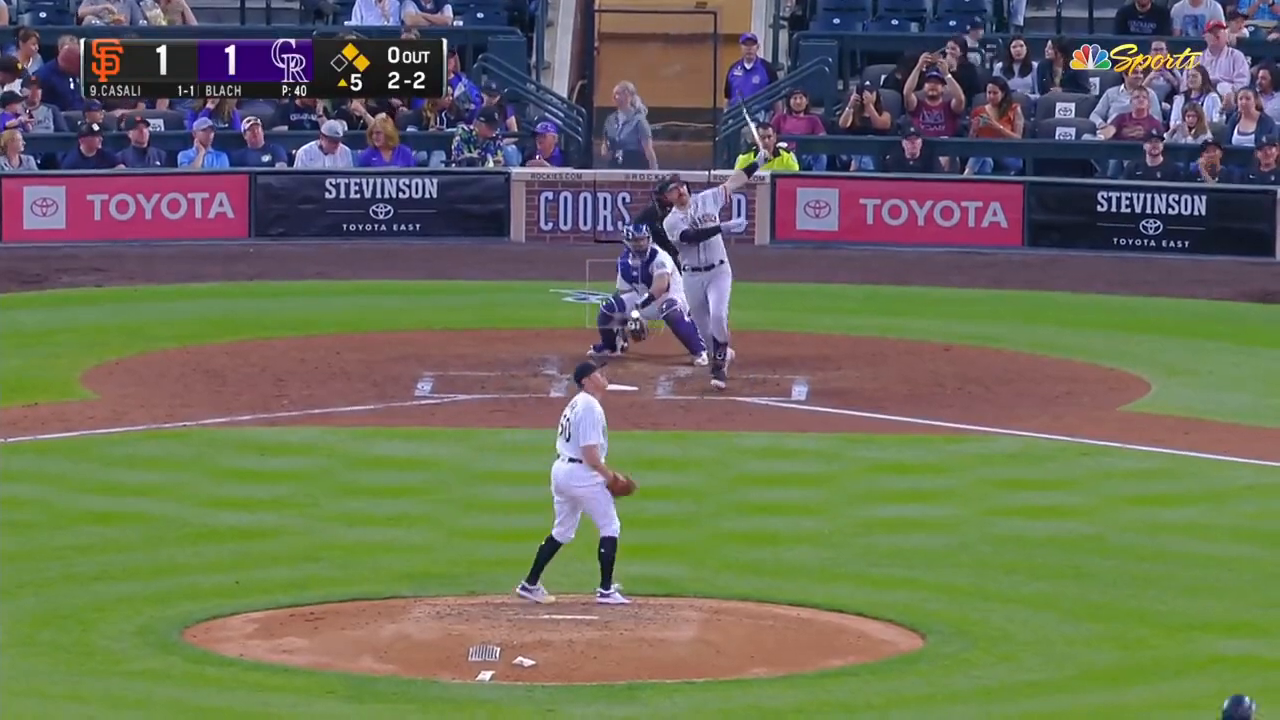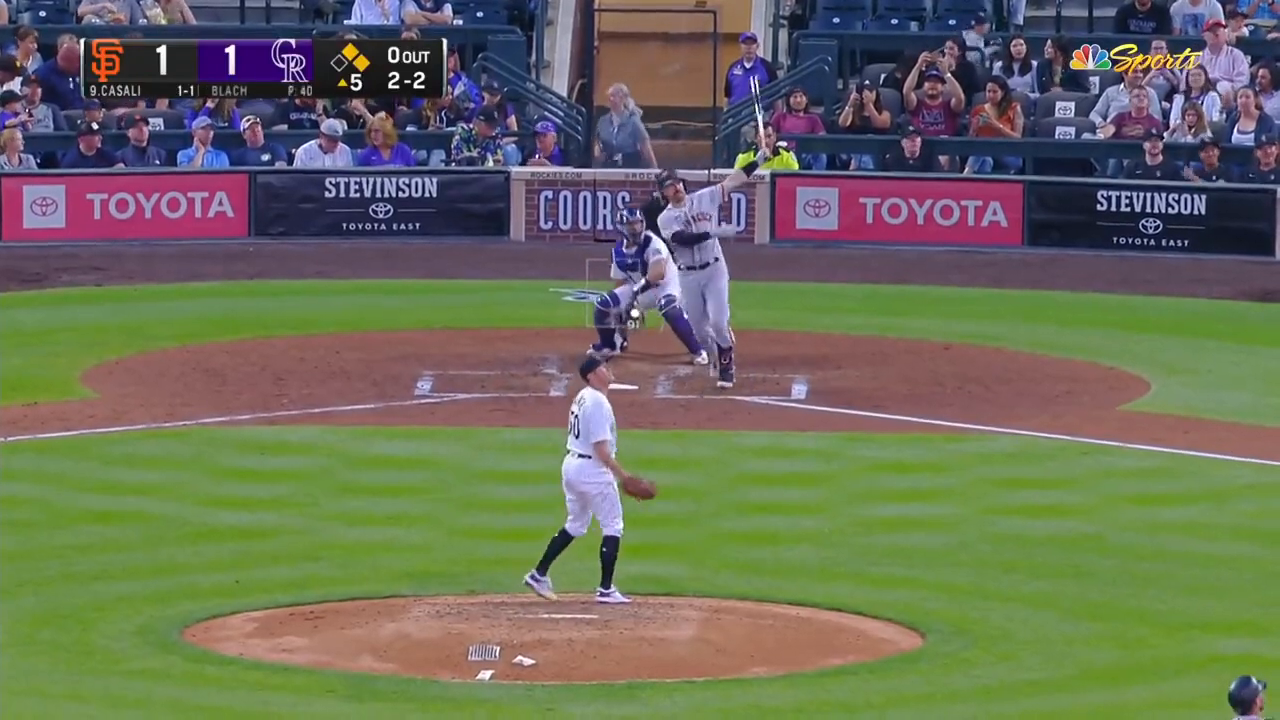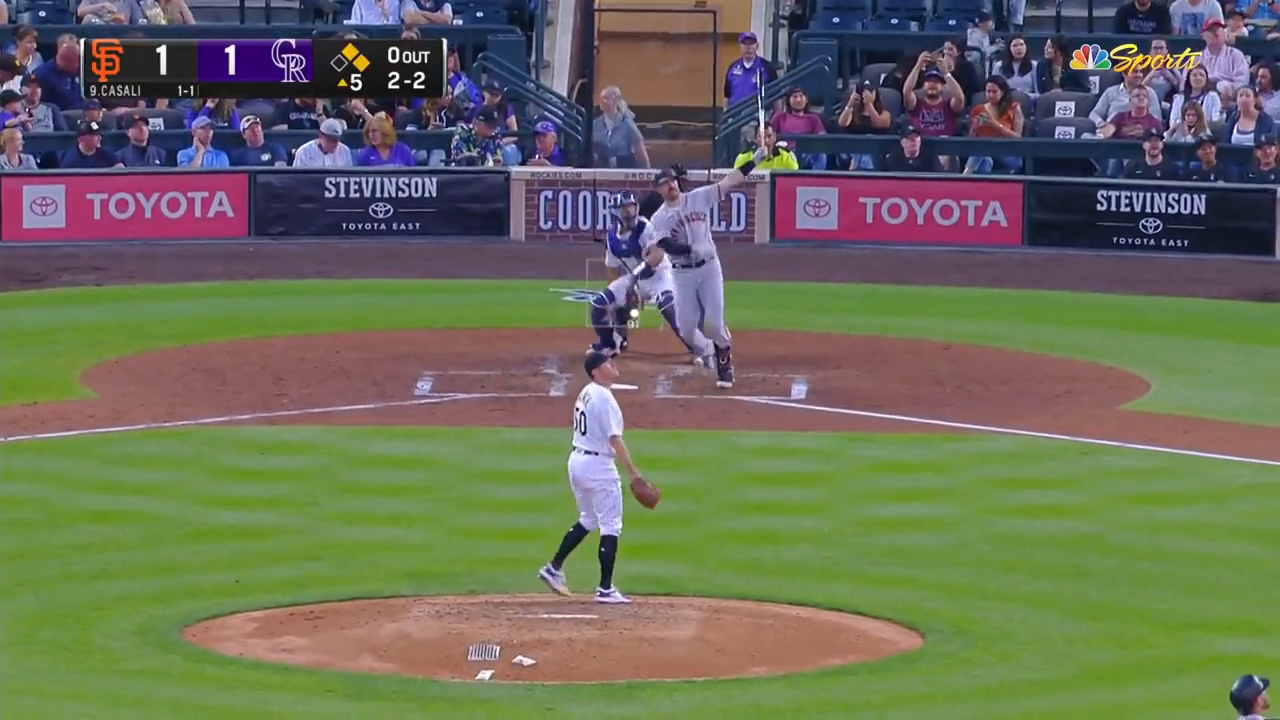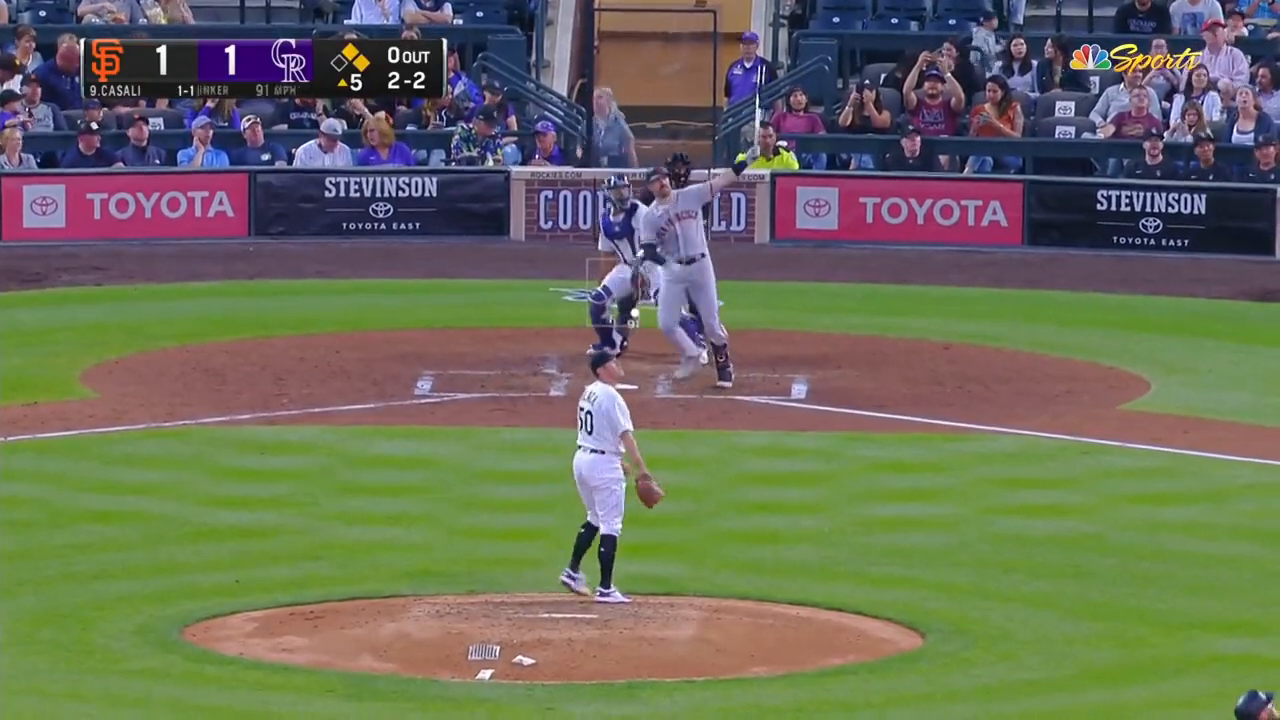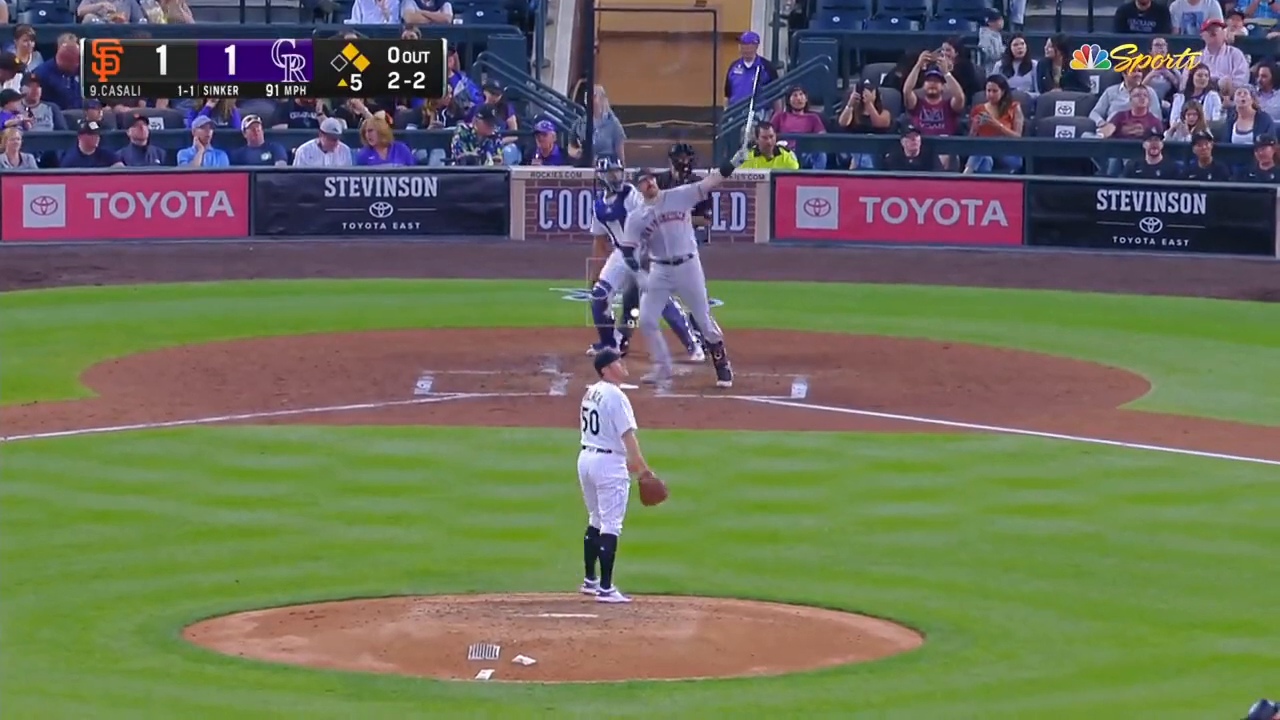
dt=0.1s
person 1, frame 1
left shoulder: (577, 402)
right shoulder: (590, 407)
right elbow: (590, 453)
left wrist: (601, 470)
right wrist: (609, 474)
left hip: (561, 469)
right hip: (581, 474)
left knee: (562, 531)
right knee: (610, 528)
left ankle: (530, 584)
right ankle: (605, 590)
person 1, frame 2
left shoulder: (583, 397)
right shoulder: (598, 403)
right elbow: (601, 447)
left wrist: (611, 469)
right wrist: (620, 473)
left hip: (571, 465)
right hip: (592, 470)
left knee: (575, 525)
right knee: (612, 527)
left ankle: (539, 574)
right ankle: (606, 589)
person 1, frame 3
left shoulder: (587, 393)
right shoulder: (604, 398)
right elbow: (615, 441)
right wrist: (634, 471)
left hip: (577, 461)
right hip: (597, 465)
left knee: (587, 520)
right knee: (611, 526)
left ankle: (553, 567)
right ankle: (605, 589)
person 1, frame 4
left shoulder: (588, 392)
right shoulder: (610, 396)
right elbow: (625, 436)
left wrist: (619, 461)
right wrist: (641, 468)
left hip: (581, 459)
right hip: (603, 464)
left knee: (595, 519)
right knee: (610, 526)
left ankle: (573, 572)
right ankle: (605, 589)
person 1, frame 5
left shoulder: (591, 392)
right shoulder: (615, 396)
right elbow: (628, 435)
left wrist: (625, 459)
right wrist: (643, 466)
left hip: (585, 459)
right hip: (608, 463)
left knee: (597, 521)
right knee: (611, 526)
left ankle: (590, 580)
right ankle: (605, 588)
person 2, frame 1
left shoulder: (708, 199)
right shoulder: (671, 221)
left elbow: (734, 182)
right elbow: (691, 237)
left wrist: (757, 162)
right wrist: (723, 227)
left hip: (719, 271)
right hip: (693, 276)
left knee: (718, 316)
right knee: (704, 326)
left ankle: (719, 367)
right ankle: (723, 355)
person 2, frame 2
left shoulder: (704, 198)
right shoulder: (665, 219)
left elbow: (732, 181)
right elbow: (681, 240)
left wrist: (757, 161)
right wrist: (713, 233)
left hip: (714, 269)
right hip: (688, 275)
left knee: (719, 321)
right knee: (700, 327)
left ankle: (727, 366)
right ankle: (720, 355)
person 2, frame 3
left shoulder: (699, 197)
right shoulder: (659, 218)
left elbow: (729, 181)
right elbow: (666, 246)
left wrist: (754, 161)
right wrist: (693, 248)
left hip: (709, 268)
right hip: (682, 274)
left knee: (715, 323)
right knee: (686, 328)
left ankle: (725, 366)
right ankle: (708, 353)
person 2, frame 4
left shoulder: (691, 195)
right shoulder: (649, 216)
left elbow: (722, 180)
right elbow: (647, 249)
left wrist: (747, 160)
right wrist: (664, 265)
left hip: (700, 265)
right hip: (672, 271)
left knee: (710, 320)
right knee: (666, 322)
left ankle: (725, 366)
right ankle: (691, 356)
person 2, frame 5
left shoulder: (679, 195)
right shoulder: (635, 217)
left elbow: (709, 181)
left wrist: (733, 163)
left hip: (688, 266)
right hip: (659, 271)
left knee: (702, 319)
right knee: (646, 320)
left ankle: (722, 365)
right ankle: (662, 367)
person 3, frame 1
left shoulder: (659, 257)
right shoulder: (624, 261)
left elbow: (661, 285)
right elbow: (623, 292)
left wrist: (639, 305)
left hip: (670, 297)
right hip: (644, 301)
left knee: (671, 311)
right knee: (607, 308)
left ankle: (699, 351)
right ankle: (610, 345)
person 3, frame 2
left shoulder: (652, 243)
right shoulder: (618, 250)
left elbow: (659, 272)
right elbow: (620, 282)
left wrist: (636, 291)
right wrist: (617, 306)
left hip: (667, 286)
right hip: (639, 290)
left knee: (670, 307)
right knee: (603, 305)
left ankle: (699, 350)
right ankle: (610, 345)
person 3, frame 3
left shoulder: (646, 228)
right shoulder: (613, 237)
left elbow: (657, 255)
right elbow: (614, 270)
left wrist: (636, 275)
right wrist: (613, 298)
left hip: (661, 277)
right hip: (634, 278)
left knee: (668, 305)
right knee: (599, 303)
left ankle: (699, 348)
right ankle: (609, 344)
person 3, frame 4
left shoulder: (641, 212)
right shoulder: (606, 220)
left elbow: (657, 237)
right elbow: (608, 256)
left wrist: (639, 261)
right wrist: (606, 281)
left hip: (654, 265)
right hip: (628, 266)
left knee: (667, 303)
right knee: (598, 299)
left ankle: (697, 347)
right ankle: (609, 344)
person 3, frame 5
left shoulder: (633, 195)
right shoulder: (599, 205)
right elbow: (600, 240)
left wrist: (633, 251)
right wrist: (598, 271)
right hip: (621, 255)
right knee: (598, 295)
left ankle: (693, 345)
right ankle: (610, 342)
